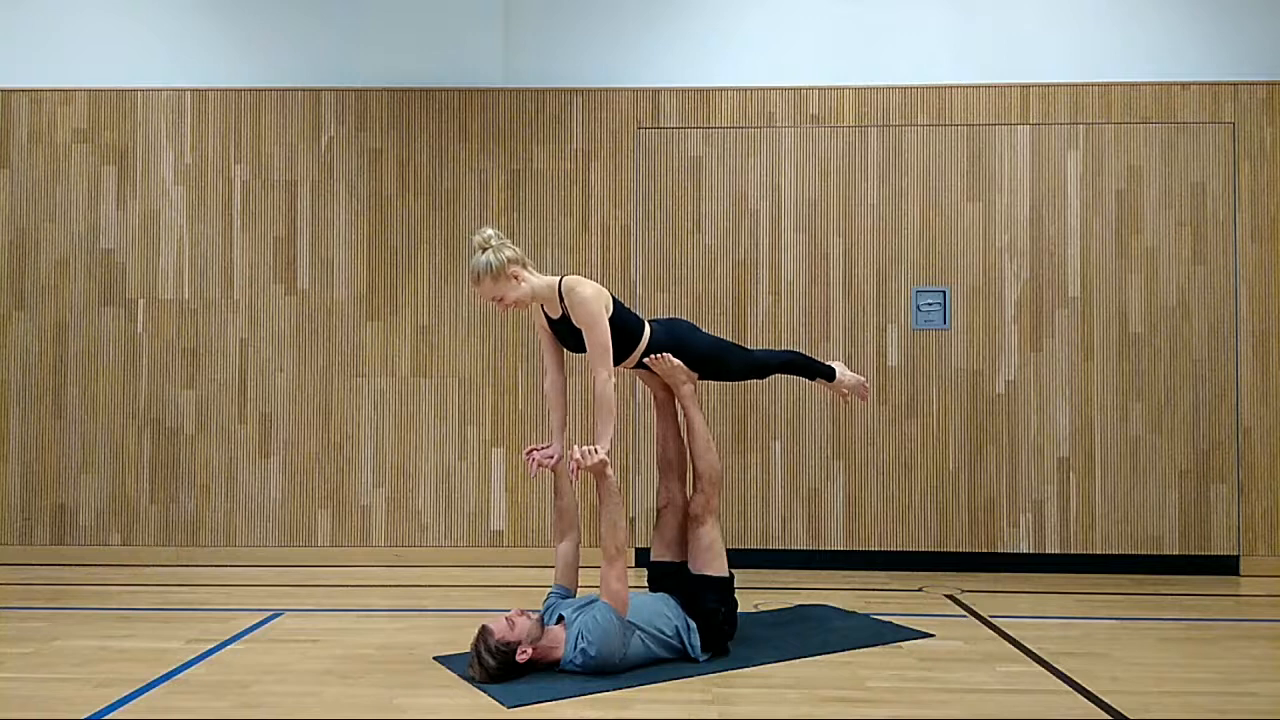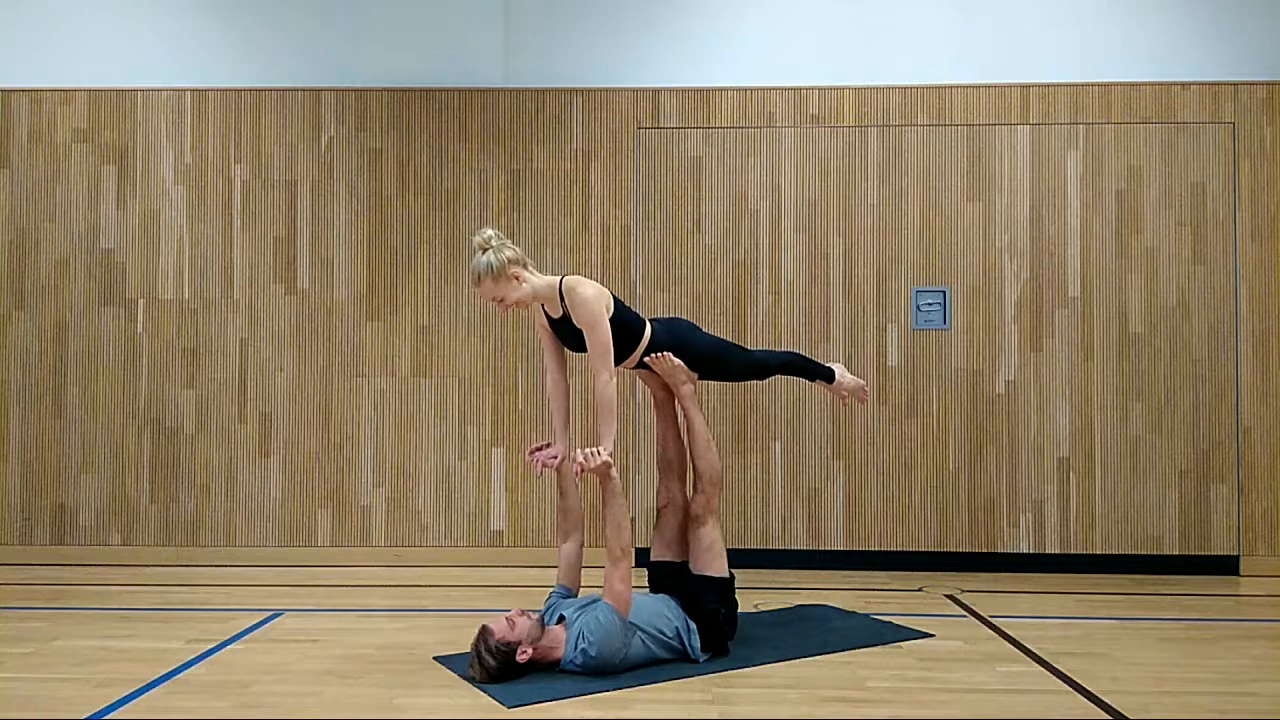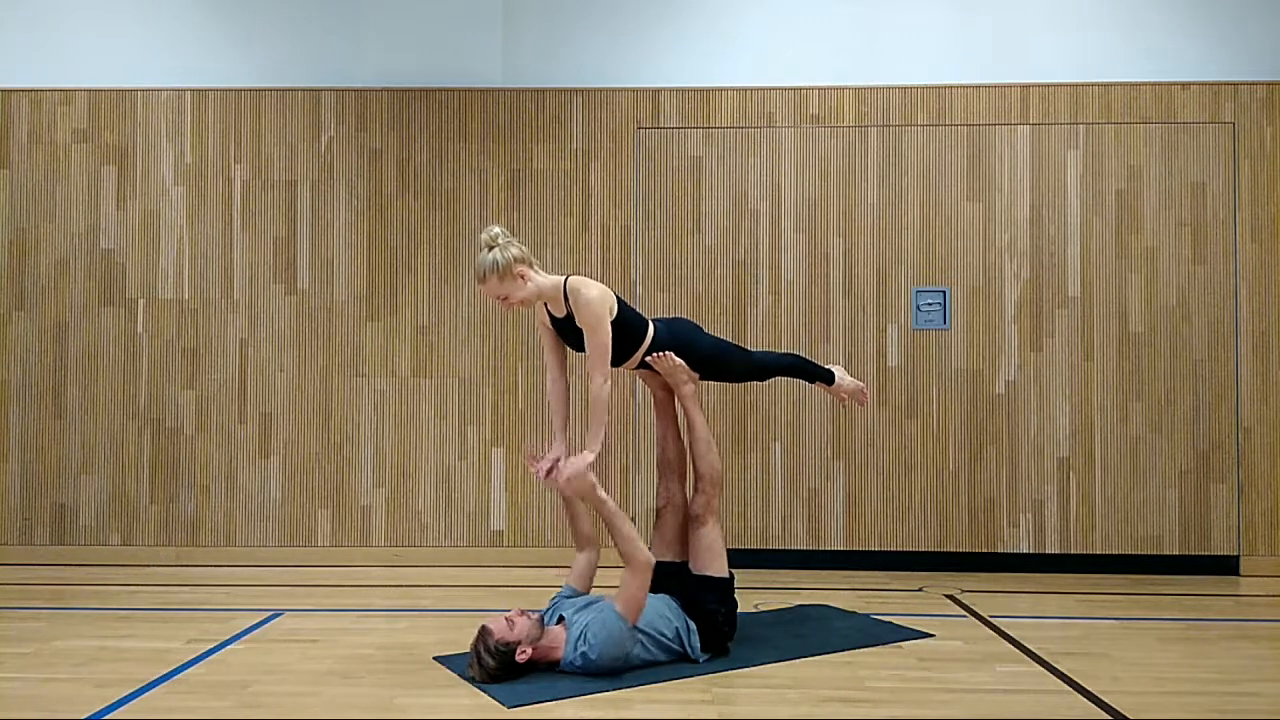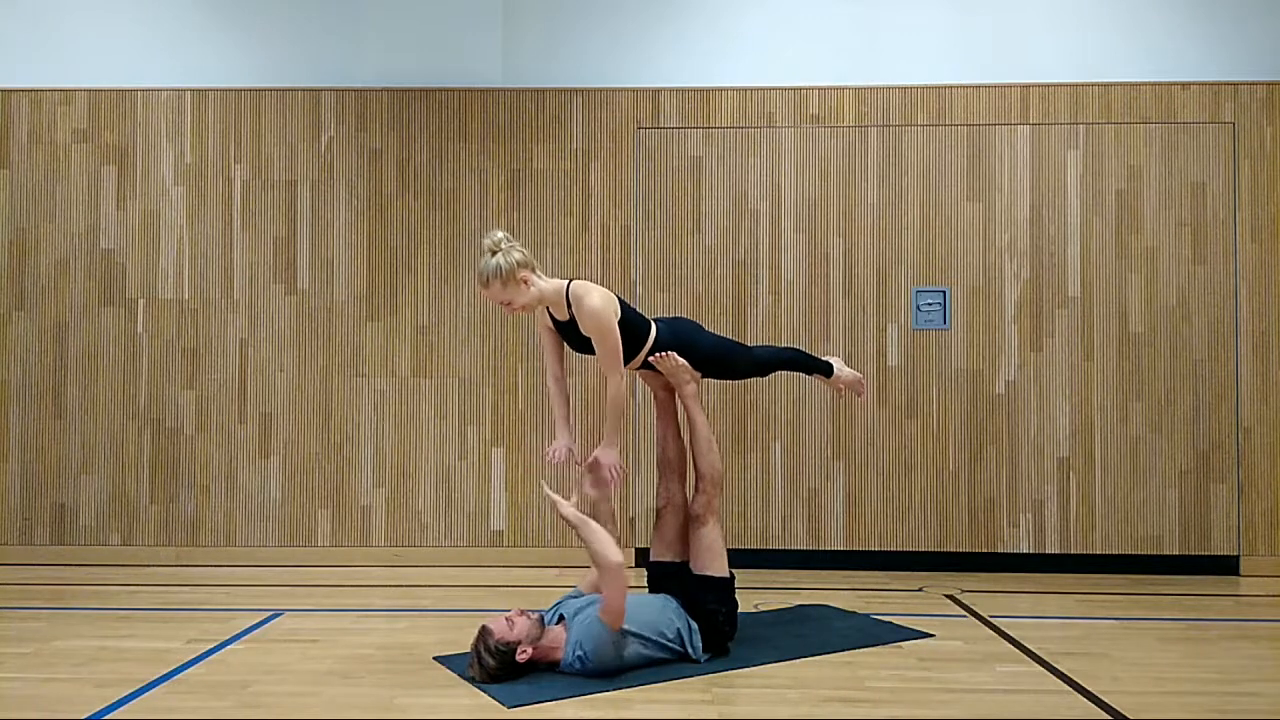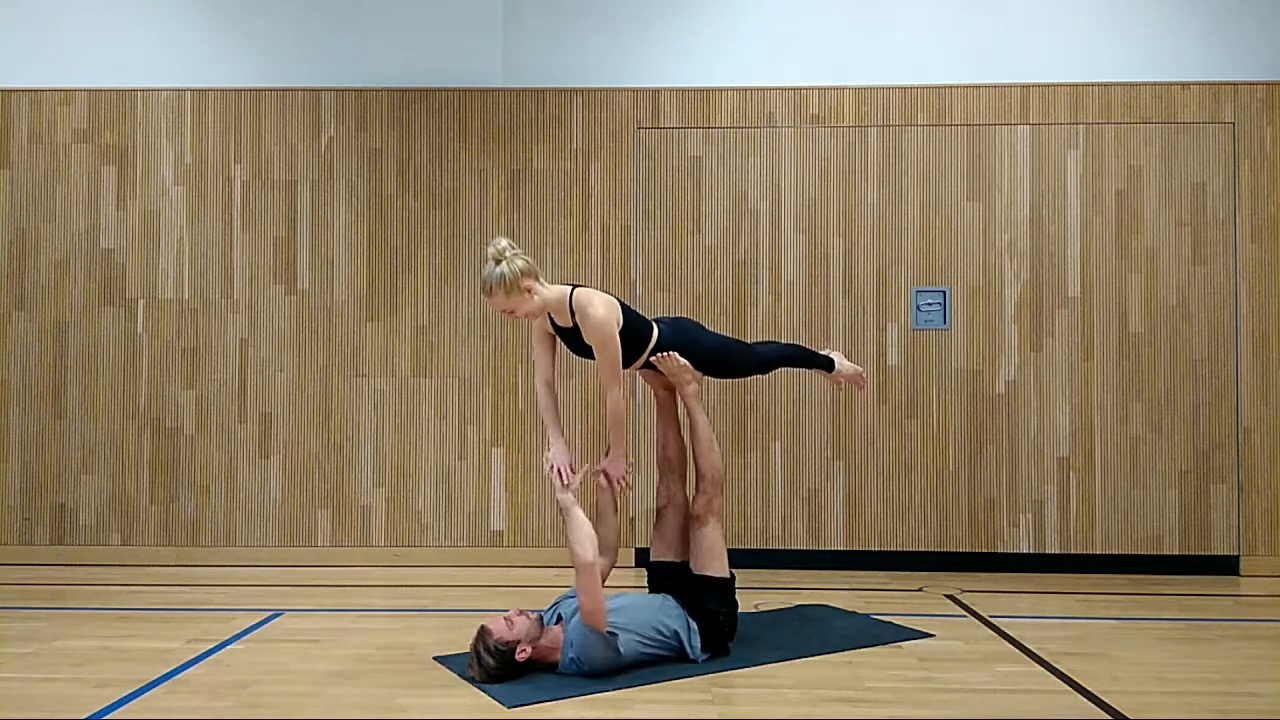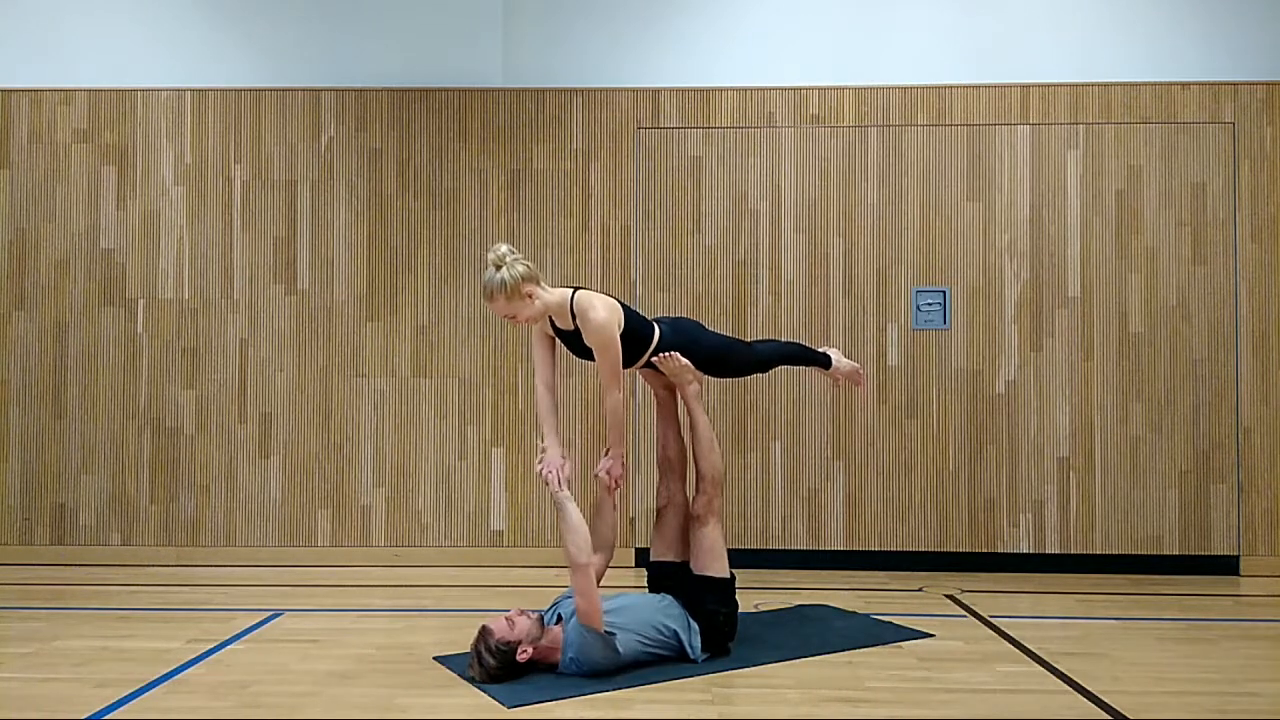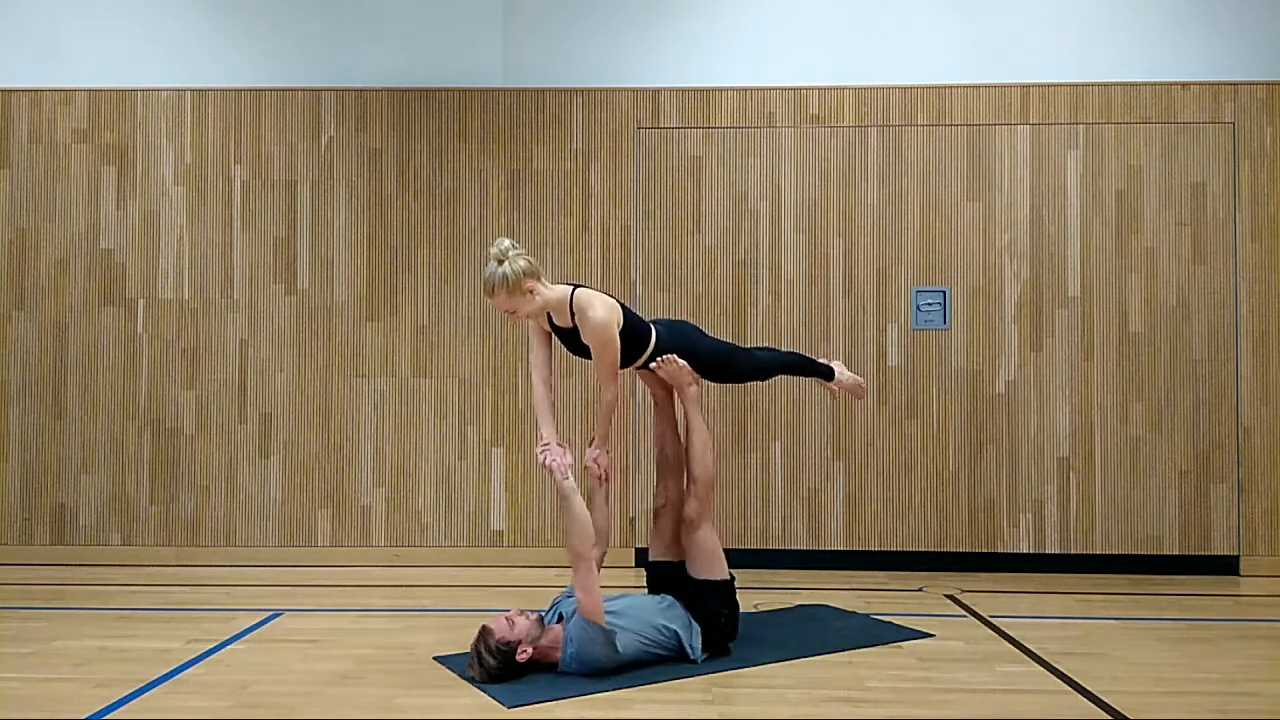
dt=0.3s
person 1, frame 1
left shoulder: (579, 294)
right shoulder: (542, 311)
left elbow: (604, 375)
right elbow: (554, 377)
left wrist: (602, 444)
right wrist: (557, 441)
left hip: (676, 346)
right hip: (654, 360)
left knee: (754, 364)
right knee: (752, 365)
left ankle: (831, 372)
right ankle: (827, 374)
person 1, frame 2
left shoulder: (580, 295)
right shoulder: (543, 312)
left elbow: (604, 377)
right elbow: (556, 377)
left wrist: (605, 446)
right wrist: (560, 442)
left hip: (677, 346)
right hip: (655, 356)
left knee: (754, 366)
right knee: (751, 368)
left ankle: (831, 375)
right ankle: (829, 375)
person 1, frame 3
left shoulder: (584, 296)
right shoulder: (544, 310)
left elbow: (600, 378)
right elbow: (555, 377)
left wrist: (591, 450)
right wrist: (559, 444)
left hip: (678, 346)
right hip: (653, 357)
left knee: (754, 365)
right knee: (752, 367)
left ankle: (829, 376)
right ankle: (826, 376)
person 1, frame 4
left shoulder: (588, 302)
right shoulder: (546, 311)
left elbow: (616, 379)
right elbow: (555, 377)
left wrist: (610, 444)
right wrist: (563, 434)
left hip: (681, 346)
right hip: (657, 355)
left knee: (756, 362)
right knee: (753, 363)
left ankle: (829, 368)
right ankle: (825, 369)
person 1, frame 5
left shoulder: (592, 311)
right shoulder: (545, 316)
left elbow: (613, 391)
right elbow: (544, 384)
left wrist: (617, 454)
right wrist: (558, 445)
left hip: (683, 345)
right hip: (657, 346)
left knee: (757, 359)
right knee: (753, 359)
left ankle: (830, 362)
right ankle: (824, 362)
person 1, frame 6
left shoulder: (594, 315)
right shoulder: (544, 318)
left elbow: (613, 392)
right elbow: (544, 386)
left wrist: (615, 454)
right wrist: (552, 447)
left hip: (683, 345)
right hip: (657, 346)
left knee: (759, 358)
right knee: (754, 357)
left ankle: (828, 361)
right ankle: (824, 359)
person 1, frame 7
left shoulder: (593, 314)
right shoulder: (542, 314)
left elbow: (609, 388)
right elbow: (540, 379)
left wrist: (600, 444)
right wrist: (549, 438)
left hip: (679, 348)
right hip: (652, 345)
left knee: (759, 368)
right knee: (752, 363)
left ankle: (830, 372)
right ankle: (826, 371)
person 2, frame 1
left shoulder: (554, 616)
right shoulder: (593, 648)
left elbow: (567, 540)
right elbow: (615, 557)
left wrist: (560, 472)
right wrist: (604, 477)
left hip: (669, 601)
right hip: (704, 620)
right knee: (702, 506)
left ankle: (665, 394)
right ankle: (685, 393)
person 2, frame 2
left shoulder: (554, 617)
right shoulder: (593, 649)
left elbow: (571, 540)
right elbow: (620, 557)
left wrist: (563, 473)
right wrist: (608, 479)
left hip: (670, 603)
right hip: (704, 622)
right knee: (702, 506)
left ankle: (665, 394)
right ankle: (684, 393)
person 2, frame 3
left shoulder: (556, 617)
right shoulder: (595, 651)
left elbow: (587, 549)
right elbow: (642, 564)
left wrist: (568, 492)
right wrist: (596, 496)
left hip: (670, 602)
right hip: (703, 621)
right knee: (703, 506)
left ankle: (665, 394)
right ankle: (685, 392)
person 2, frame 4
left shoulder: (558, 617)
right shoulder: (588, 653)
left elbow: (608, 566)
right elbow: (615, 565)
left wrist: (599, 500)
right wrist: (572, 514)
left hip: (671, 605)
right hip: (704, 621)
right knee: (703, 507)
left ankle: (666, 393)
right ankle: (687, 392)
person 2, frame 5
left shoulder: (556, 617)
right shoulder: (583, 654)
left elbow: (603, 558)
right elbow: (587, 564)
left wrist: (605, 493)
right wrist: (566, 501)
left hip: (671, 603)
right hip: (704, 621)
right knee: (705, 506)
left ankle: (667, 394)
right ankle: (689, 393)
person 2, frame 6
left shoulder: (556, 617)
right shoulder: (583, 653)
left elbow: (599, 555)
right elbow: (581, 564)
left wrist: (605, 492)
right wrist: (562, 496)
left hip: (671, 604)
right hip: (705, 622)
right knee: (704, 507)
left ankle: (667, 393)
right ankle: (689, 392)
person 2, frame 7
left shoulder: (557, 616)
right shoulder: (583, 650)
left elbow: (595, 550)
right elbow: (584, 560)
left wrist: (598, 484)
right wrist: (566, 486)
left hip: (672, 605)
right hip: (706, 621)
right knee: (695, 511)
left ankle: (664, 394)
right ankle: (688, 394)
